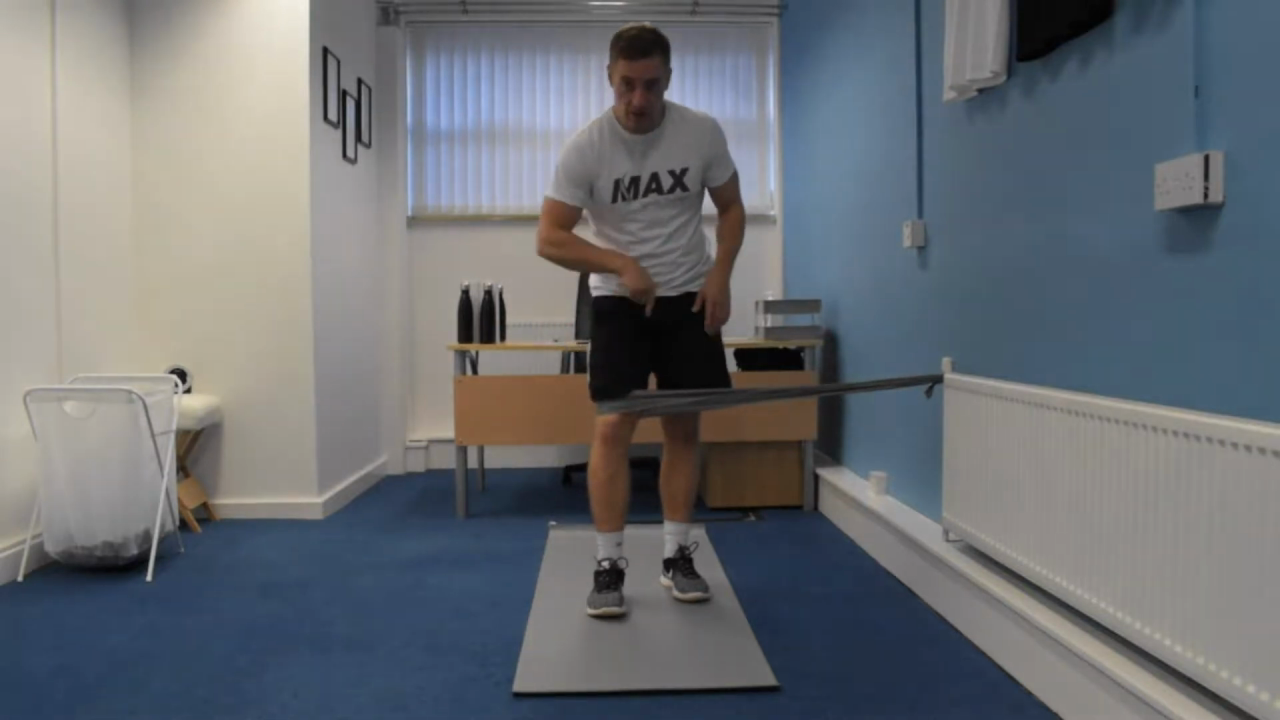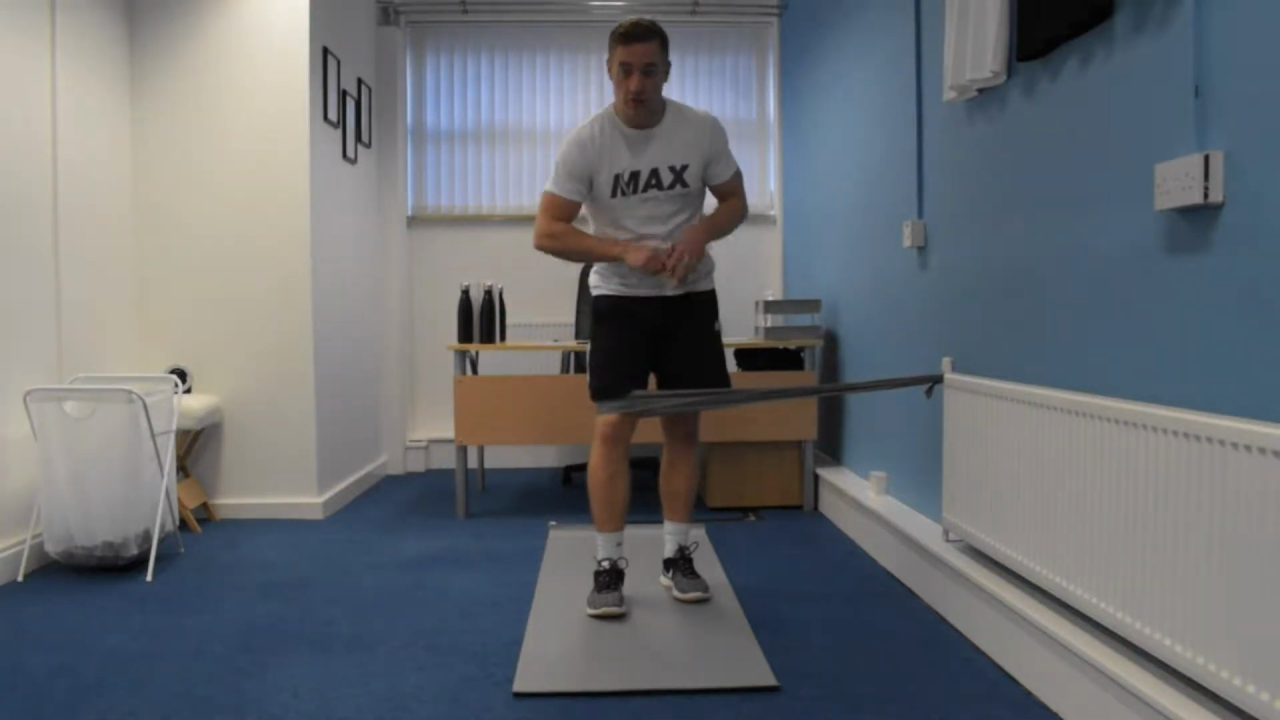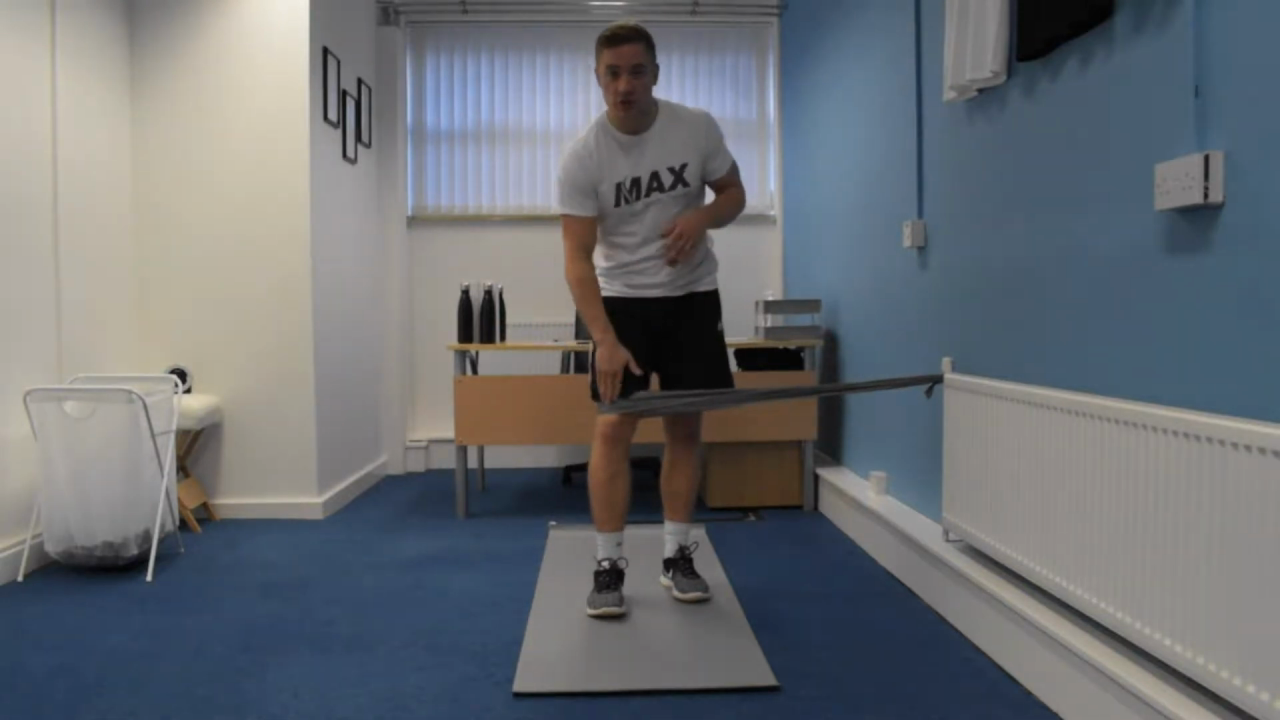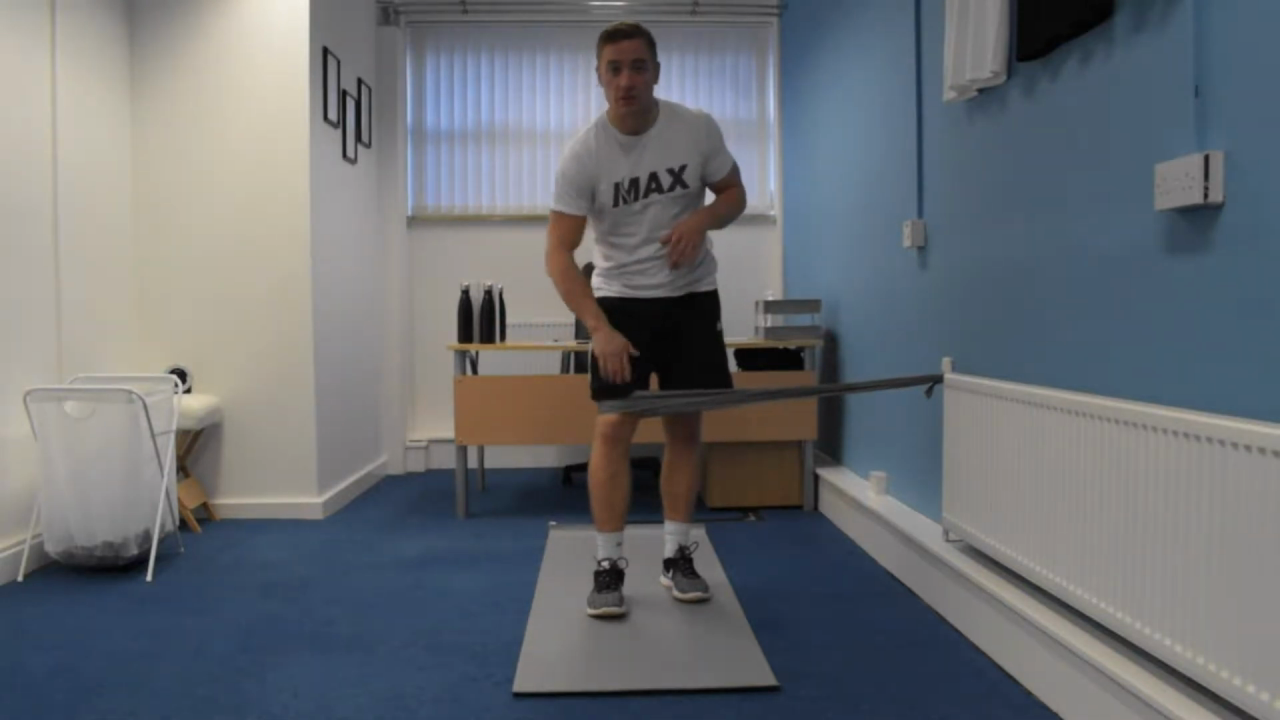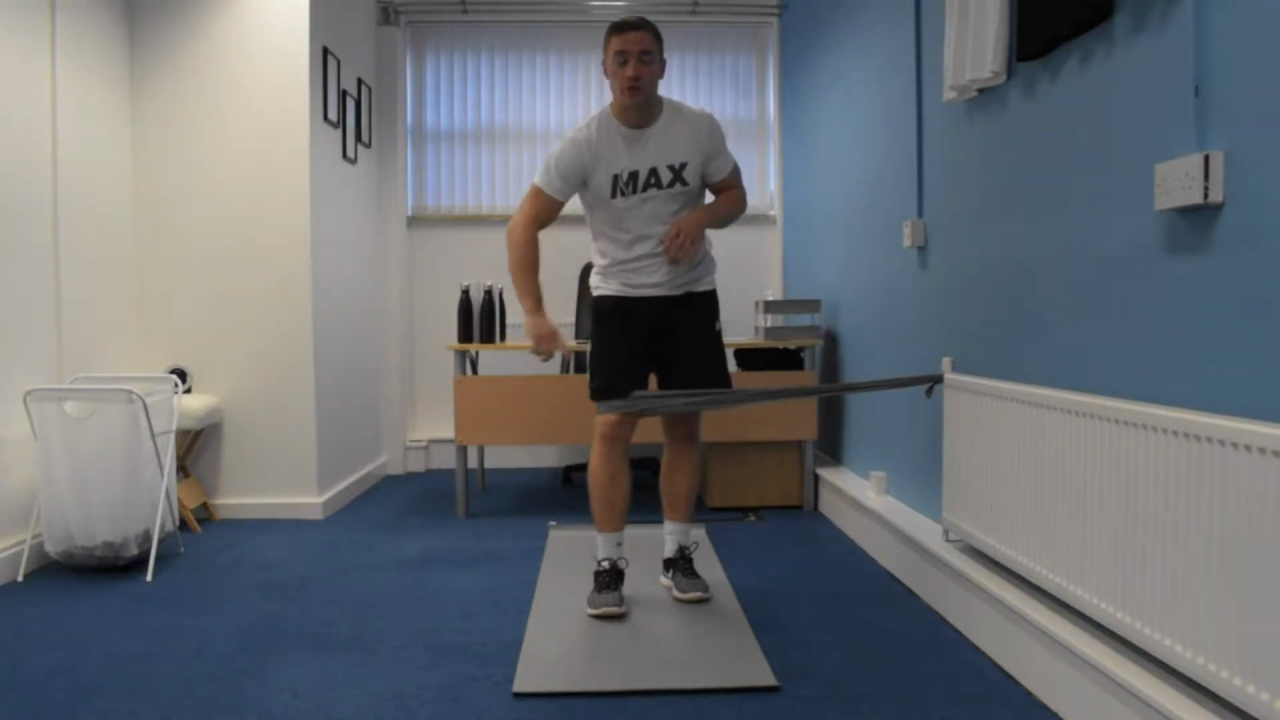
dt=0.3s
person 1, frame 1
left shoulder: (703, 132)
right shoulder: (584, 148)
left elbow: (731, 207)
right elbow: (549, 238)
left wrist: (722, 275)
right wrist: (617, 264)
left hip: (687, 300)
right hip: (619, 302)
left knee: (683, 427)
right knee: (613, 429)
left ankle: (677, 556)
right ankle: (609, 566)
person 1, frame 2
left shoulder: (703, 130)
right shoulder: (585, 142)
left elbow: (735, 201)
right elbow: (547, 232)
left wrist: (700, 232)
right wrist: (623, 249)
left hip: (690, 298)
right hip: (619, 301)
left knee: (683, 428)
right knee: (613, 429)
left ankle: (677, 556)
right ankle: (608, 566)
person 1, frame 3
left shoulder: (698, 127)
right shoulder: (582, 157)
left elbow: (733, 192)
right elbow: (578, 260)
left wrist: (701, 217)
right wrist: (606, 341)
left hip: (693, 298)
right hip: (624, 302)
left knee: (685, 428)
right knee: (613, 429)
left ankle: (677, 556)
right ankle: (608, 566)
person 1, frame 4
left shoulder: (698, 128)
right shoulder: (582, 155)
left elbow: (734, 193)
right elbow: (559, 254)
left wrist: (701, 219)
right wrist: (598, 330)
left hip: (692, 298)
right hip: (622, 301)
left knee: (685, 428)
right knee: (613, 429)
left ankle: (677, 556)
right ankle: (608, 566)
person 1, frame 5
left shoulder: (699, 128)
right shoulder: (582, 145)
left elbow: (734, 197)
right elbow: (522, 227)
left wrist: (701, 216)
right wrist: (535, 313)
left hip: (690, 298)
right hip: (619, 300)
left knee: (683, 427)
right knee: (611, 429)
left ankle: (676, 557)
right ankle: (607, 567)
